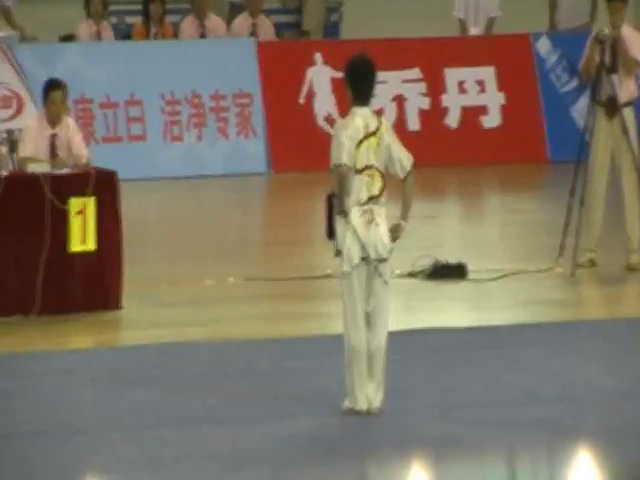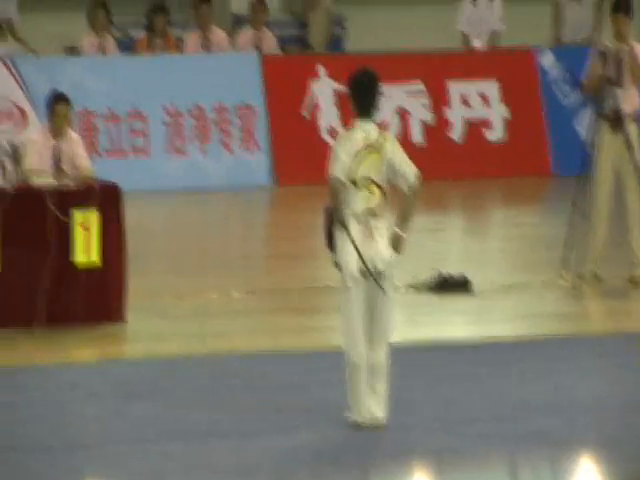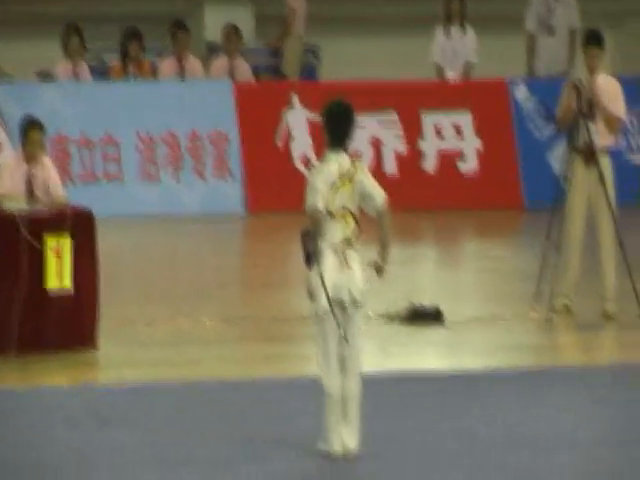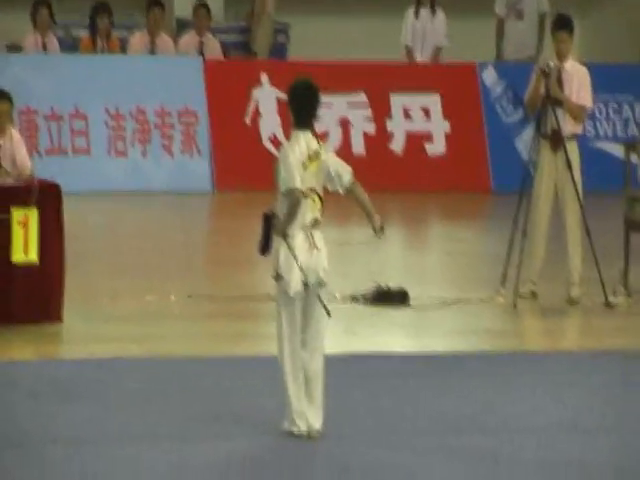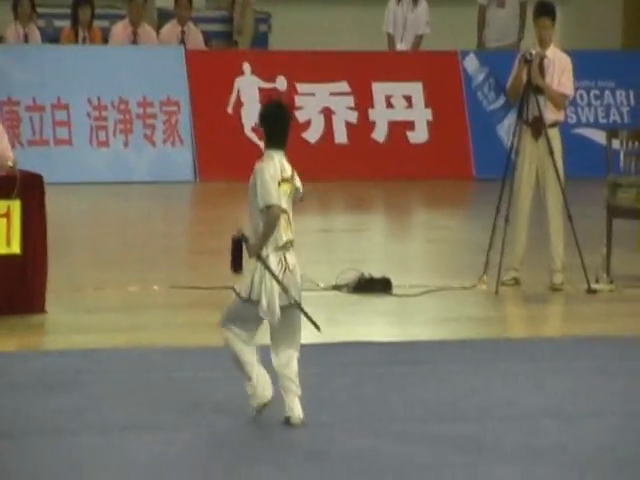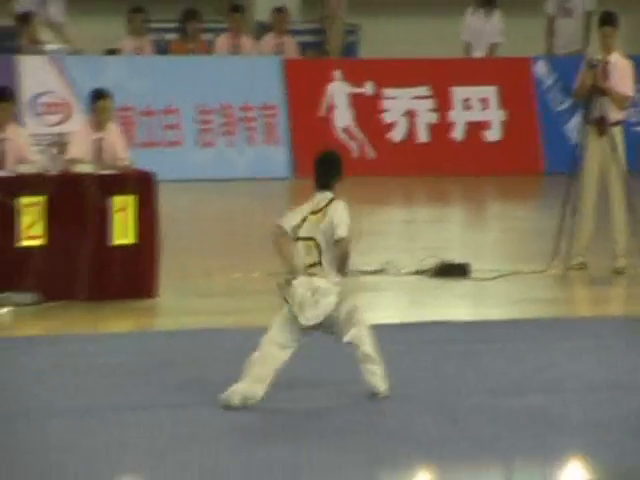
dt=0.4s
person 1, frame 1
left shoulder: (345, 127)
right shoulder: (383, 127)
left elbow: (341, 171)
right elbow: (407, 172)
left wrist: (341, 207)
right wrist: (403, 220)
left hip: (354, 227)
right hip: (379, 225)
left knee: (356, 317)
right knee: (378, 316)
left ankle: (358, 396)
right ankle: (374, 394)
person 1, frame 2
left shoulder: (345, 141)
right shoulder: (387, 141)
left elbow: (336, 184)
right elbow: (413, 185)
left wrist: (340, 219)
right wrist: (399, 231)
left hip: (353, 239)
right hip: (381, 238)
left knee: (357, 331)
right knee: (379, 331)
left ankle: (362, 409)
right ankle: (379, 408)
person 1, frame 3
left shoulder: (320, 171)
right shoulder: (358, 171)
left elbow: (316, 217)
right elbow: (382, 209)
left wrist: (313, 249)
right wrist: (383, 257)
left hip: (327, 268)
right hip: (352, 267)
left knee: (332, 361)
right knee: (350, 360)
left ankle: (336, 440)
right ankle: (350, 439)
person 1, frame 4
left shoulder: (290, 149)
right shoulder: (321, 152)
left elbow: (295, 195)
right elbow: (351, 182)
left wrist: (281, 226)
right wrist: (373, 217)
left hip: (293, 249)
right hip: (316, 247)
left knee: (292, 342)
right knee: (313, 341)
left ankle: (300, 420)
right ankle: (313, 419)
person 1, frame 5
left shoulder: (264, 168)
right shoulder: (286, 168)
left elbow: (275, 211)
left wrist: (258, 245)
left hip: (268, 269)
right hip: (288, 267)
left knee: (233, 326)
right knee: (286, 346)
left ankle: (260, 389)
right ankle: (293, 409)
person 1, frame 6
left shoulder: (304, 209)
right shoulder: (340, 207)
left elbow: (279, 235)
right elbow: (341, 244)
left wrist: (294, 270)
right wrist: (340, 270)
left hip: (302, 291)
right hip: (328, 291)
left knee: (274, 345)
right knee: (359, 333)
right ankle: (379, 386)
person 2, frame 1
right shoulder: (598, 38)
right elbow: (585, 76)
right wrist: (593, 48)
right hip: (602, 113)
right knee: (596, 180)
right ankle: (590, 248)
person 2, frame 2
right shoulder: (602, 51)
right elbow: (590, 90)
right wrist: (598, 64)
right hip: (607, 126)
right knee: (600, 191)
right ankle: (593, 261)
person 2, frame 3
left shoulder: (611, 87)
right shoulder: (574, 85)
left elbow: (616, 126)
right elbow: (563, 123)
left wrist: (598, 101)
right wrist: (570, 98)
left hip: (602, 160)
right hip: (579, 160)
left knee: (607, 227)
right knee: (573, 225)
left ankle: (610, 296)
right ankle: (566, 294)
person 2, frame 4
left shoulder: (580, 73)
right shoulder: (542, 71)
left elbow: (581, 115)
right elbow: (530, 109)
left wrist: (560, 94)
right wrist: (538, 85)
left hip: (568, 146)
right hip: (545, 145)
left knee: (572, 213)
right knee: (539, 211)
left ankle: (574, 283)
right ankle: (532, 280)
person 2, frame 5
left shoulder: (563, 60)
right shoulder: (524, 57)
left elbow: (562, 102)
right elbow: (512, 96)
left wrist: (541, 81)
right wrist: (520, 72)
left hip: (550, 133)
right hip: (527, 132)
left knee: (554, 201)
right knee: (521, 198)
left ankle: (557, 269)
right ankle: (514, 266)
person 2, frame 6
left shoulder: (624, 65)
right shoulder: (590, 63)
left elbow: (624, 102)
right elbow: (578, 97)
left wrist: (605, 84)
right wrist: (586, 77)
left hip: (613, 131)
right hip: (593, 130)
left knee: (617, 191)
right knee: (587, 189)
left ankle: (620, 254)
right ankle: (580, 252)
